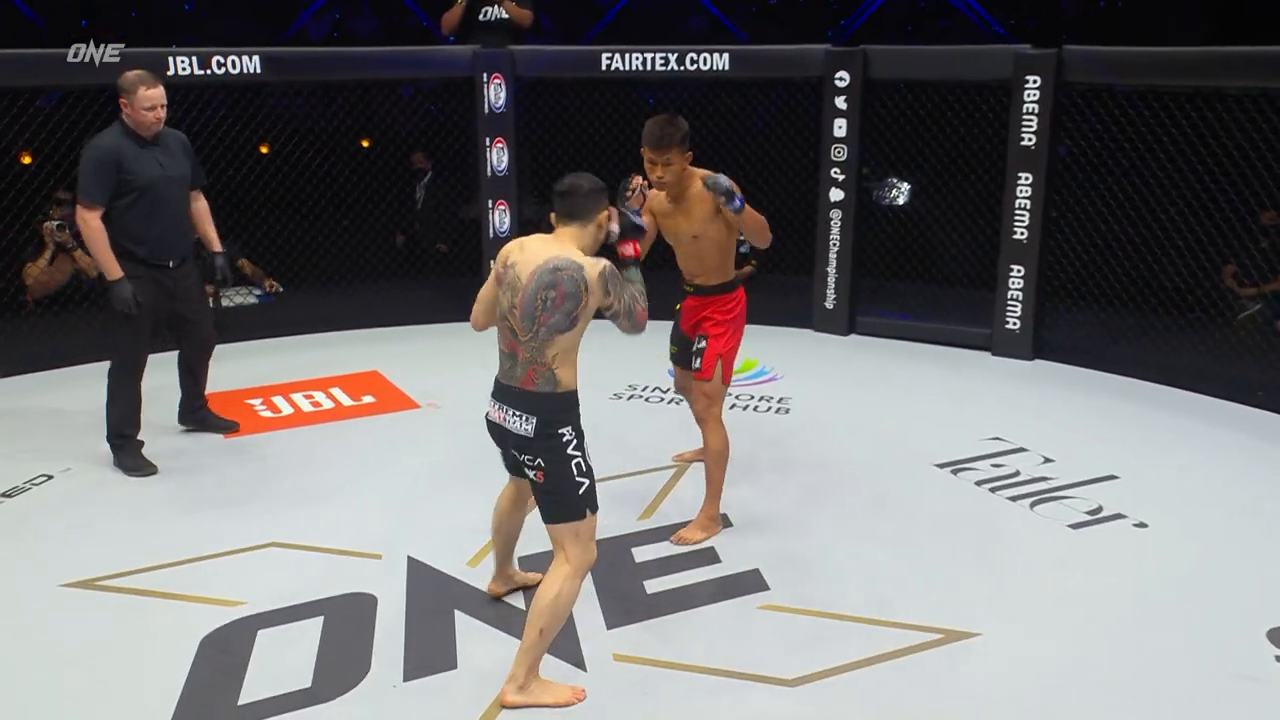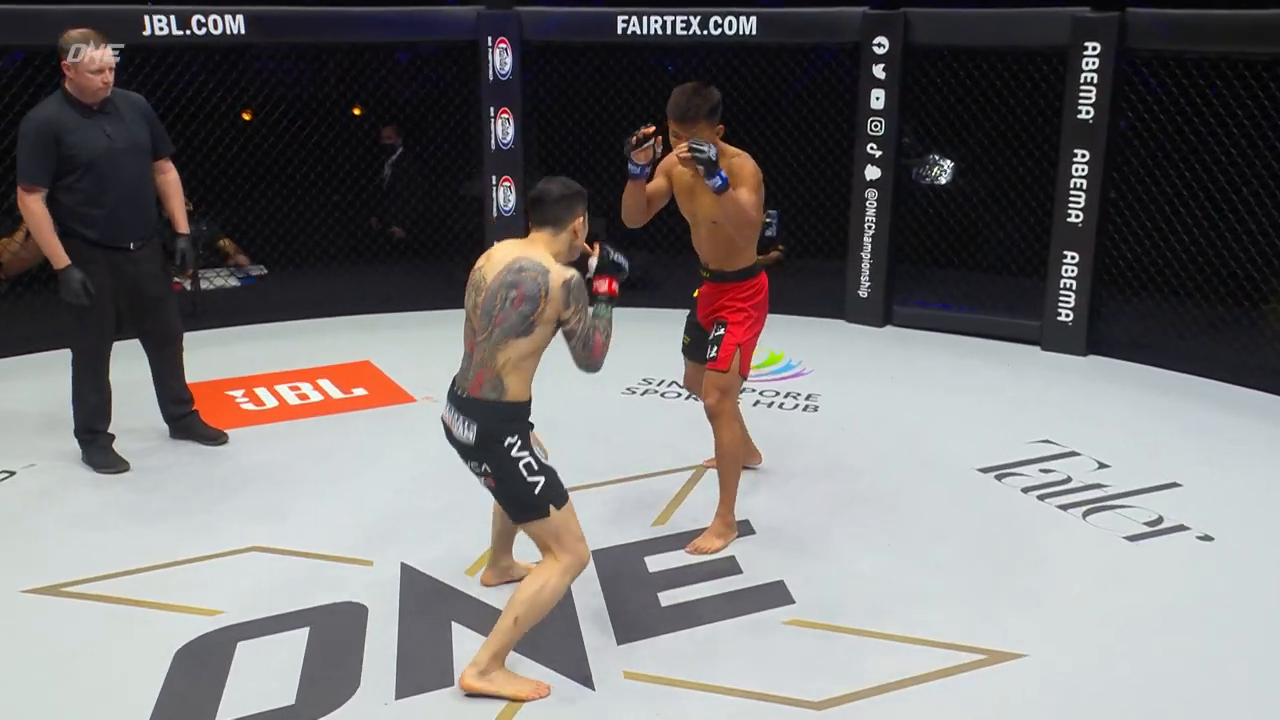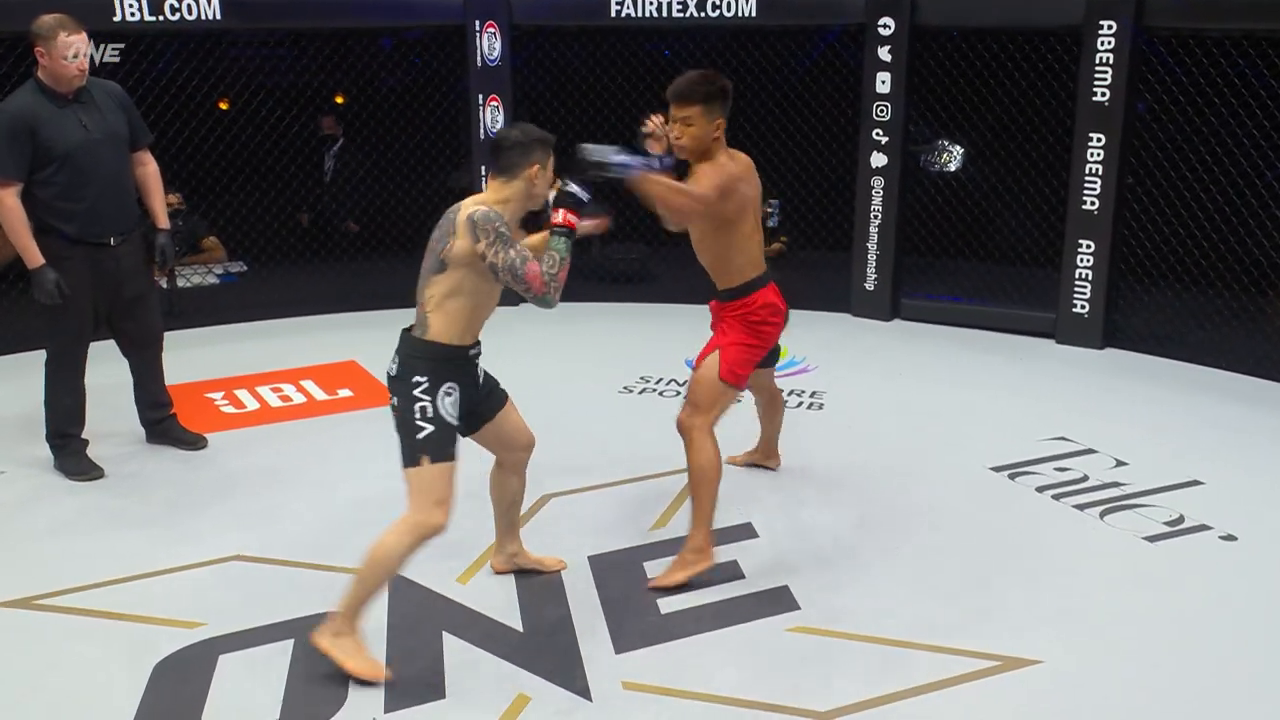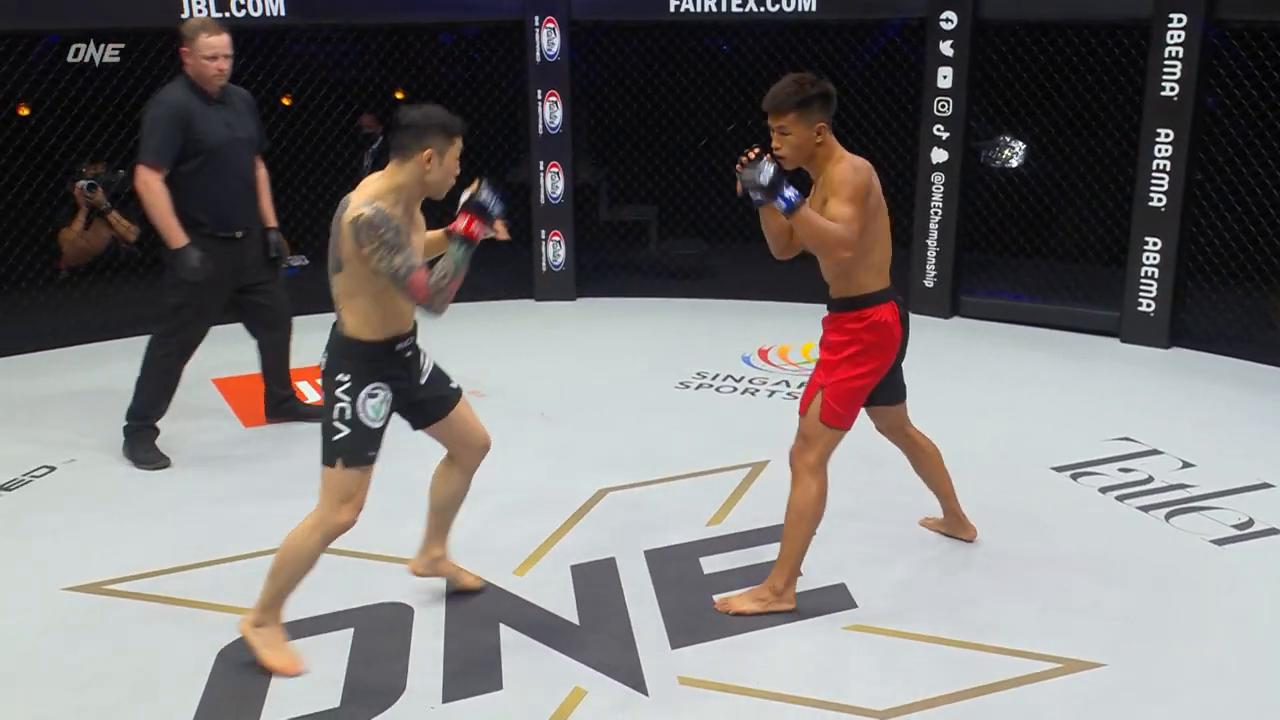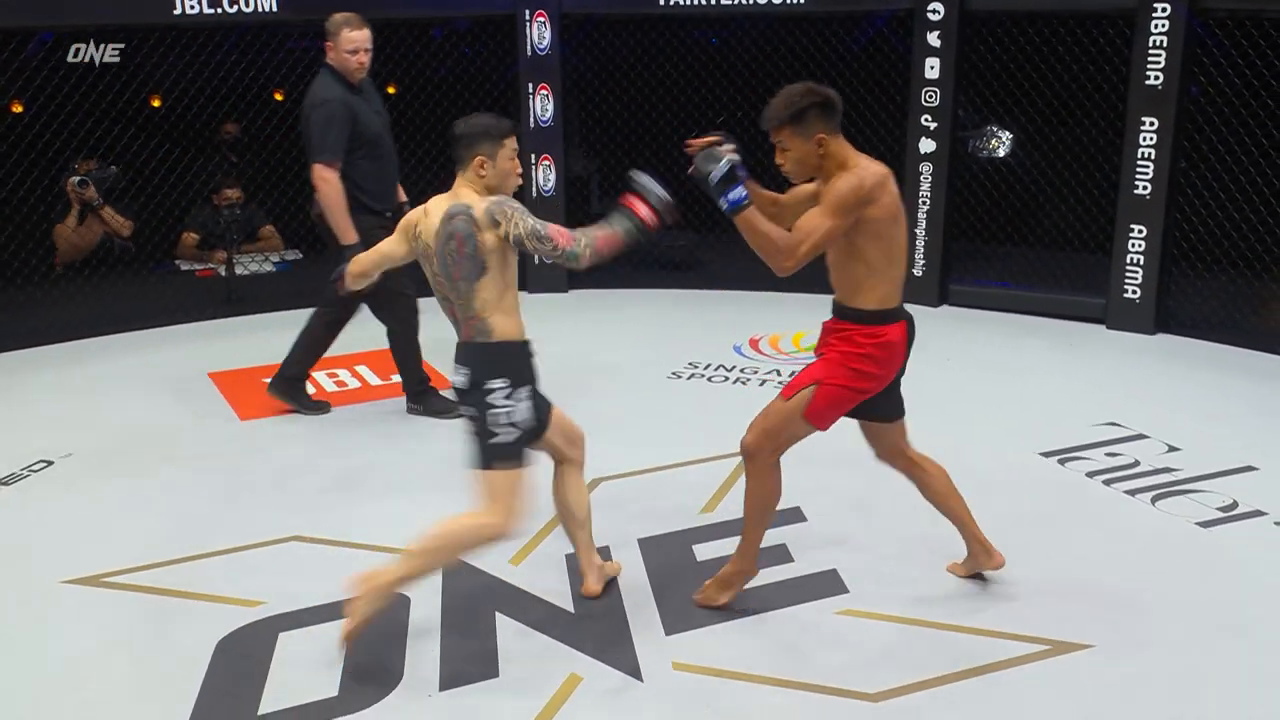
dt=0.7s
person 1, frame 1
left shoulder: (514, 250)
right shoulder: (594, 273)
left elbow: (479, 321)
right elbow: (635, 322)
right wrist: (629, 250)
left hip: (502, 407)
right hip: (548, 418)
left knee: (522, 485)
right knee: (577, 556)
left ankle: (503, 575)
right ankle: (522, 682)
person 1, frame 2
left shoulder: (495, 254)
right shoulder: (563, 281)
right elbow: (591, 358)
right wrist: (605, 287)
left hip: (464, 408)
right hip: (496, 427)
left knee: (532, 472)
right knee: (569, 556)
left ankle: (500, 566)
right ankle: (485, 670)
person 1, frame 3
left shoulder: (482, 208)
right shoulder: (484, 219)
left elbow: (518, 252)
right elbow: (545, 292)
left wrist: (560, 228)
right wrist: (565, 222)
left hip: (460, 363)
right hip: (428, 374)
left knee: (519, 446)
right knee: (426, 518)
left ankle: (508, 550)
right ankle: (339, 628)
person 1, frame 4
left shoulder: (395, 196)
right shoulder: (369, 216)
left elbow: (416, 257)
right elbow: (433, 297)
left wrist: (463, 231)
right wrist: (471, 230)
left hip: (402, 352)
right hip: (358, 367)
left knee: (471, 443)
right knee: (338, 513)
left ankle: (434, 553)
right ankle: (263, 621)
person 1, frame 5
left shoulder: (421, 217)
right shoulder: (493, 212)
left elbow: (357, 273)
right elbow: (576, 250)
right wrist: (638, 215)
left hip: (479, 363)
right hip: (500, 372)
left knee: (571, 446)
right knee: (495, 519)
left ankle: (590, 568)
right ankle: (378, 586)
person 2, frame 1
left shoulder: (713, 189)
right shoulder: (654, 198)
left elbow: (763, 239)
right elbow: (634, 255)
left wrist: (733, 201)
right wrist: (634, 214)
left hip: (722, 306)
right hip: (689, 300)
left knee: (707, 405)
right knee: (684, 386)
left ankle: (710, 513)
right ankle: (709, 448)
person 2, frame 2
left shoulder: (740, 166)
right shoulder: (672, 165)
left elbow: (749, 233)
right elbow: (634, 217)
left wrist: (715, 175)
right wrist: (638, 167)
left hip: (742, 294)
right hip: (707, 287)
left knee: (718, 401)
right knee: (698, 384)
left ankle: (725, 520)
right ankle: (745, 452)
person 2, frame 3
left shoulder: (729, 168)
right shoulder: (692, 167)
left elbow: (685, 207)
right elbow: (676, 221)
left wrist: (627, 165)
right wrist: (657, 158)
left hip: (751, 311)
right hip: (745, 304)
left knee: (694, 421)
right knee: (760, 385)
left ankle: (698, 549)
right ankle: (768, 450)
person 2, frame 4
left shoulder: (849, 173)
right shoulder: (828, 177)
left elbow: (839, 248)
right elbow: (784, 248)
left wrist: (786, 194)
right wrist: (765, 192)
left hip: (860, 327)
right hip: (876, 322)
left knee: (807, 456)
right knee: (897, 427)
left ankle: (779, 588)
right ankle: (957, 520)
person 2, frame 5
left shoulder: (855, 184)
right shoulder: (857, 173)
left elbow: (787, 257)
right elbow: (782, 212)
left wrist: (729, 195)
right wrist: (735, 171)
left hip: (861, 343)
right hip: (883, 335)
left knee: (758, 444)
right knee: (895, 452)
left ankle: (742, 566)
right ankle: (980, 549)
person 3, frame 1
left shoulder: (177, 142)
right shoulder: (105, 150)
left elbow: (195, 198)
right elbow: (88, 217)
left wrist: (215, 248)
right wrist: (116, 279)
left hip: (181, 268)
right hip: (138, 274)
left knee: (200, 341)
right knee: (129, 359)
left ankle: (194, 410)
right ankle: (124, 443)
person 3, frame 2
left shoulder: (135, 107)
right shoulder: (45, 122)
left elbow: (164, 170)
right elbow: (30, 198)
left wrist: (182, 232)
right wrist: (63, 266)
left hip: (145, 249)
right hip: (90, 257)
left knee: (166, 336)
right knee: (92, 349)
left ankle: (182, 417)
right ankle: (93, 439)
person 3, frame 3
left shoulder: (111, 95)
left elbow: (143, 162)
left wrist: (162, 226)
left hip: (127, 246)
right hip: (68, 255)
left knee: (146, 337)
right knee: (68, 351)
left ankle: (159, 420)
right ankle: (66, 444)
person 3, frame 4
left shoulder: (240, 100)
right shoulder: (172, 107)
right elbow: (148, 180)
left wrist: (271, 226)
right wrist: (181, 249)
left hip: (247, 240)
right hip: (204, 245)
left knee: (275, 320)
right knee: (177, 337)
left ankle: (281, 400)
right ankle: (140, 429)
person 3, frame 5
left shoulder: (362, 86)
right shoulder: (330, 100)
right elbow: (324, 177)
left wrist: (402, 201)
right wrist: (349, 242)
left hip: (373, 217)
right hip: (359, 222)
left knee: (341, 303)
right knee: (399, 304)
left ankle: (288, 382)
right ankle: (419, 393)
